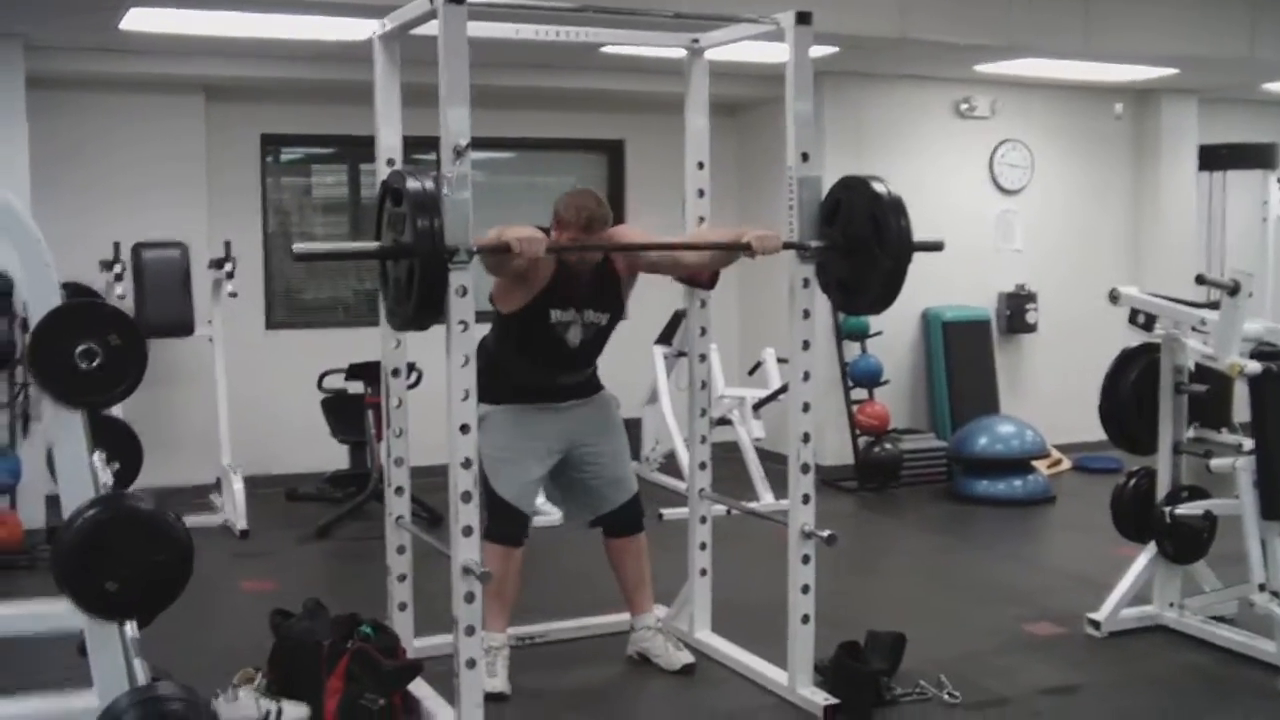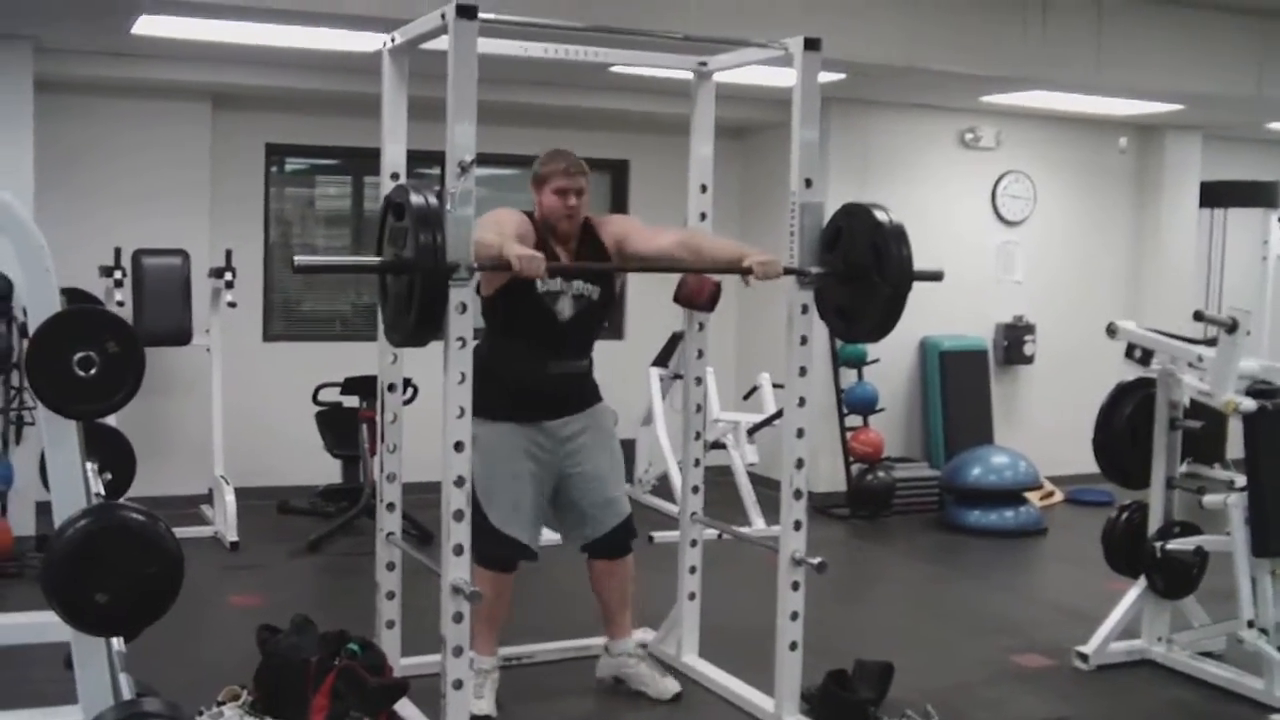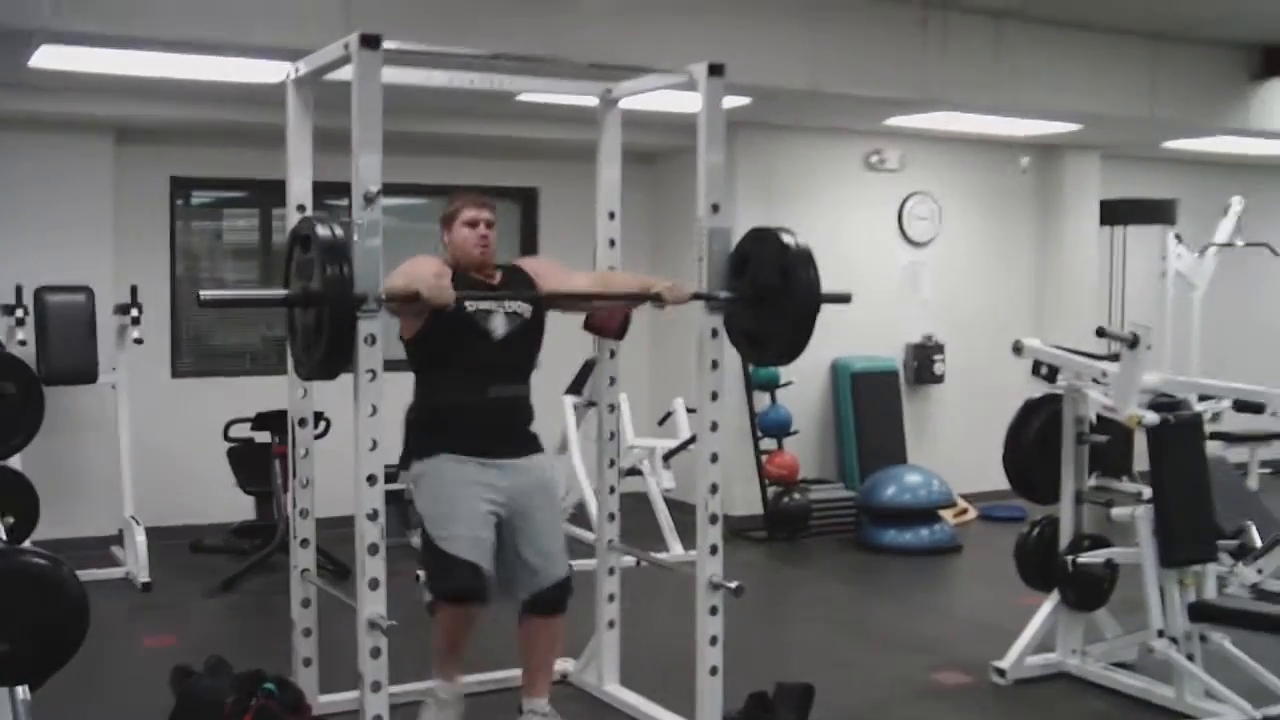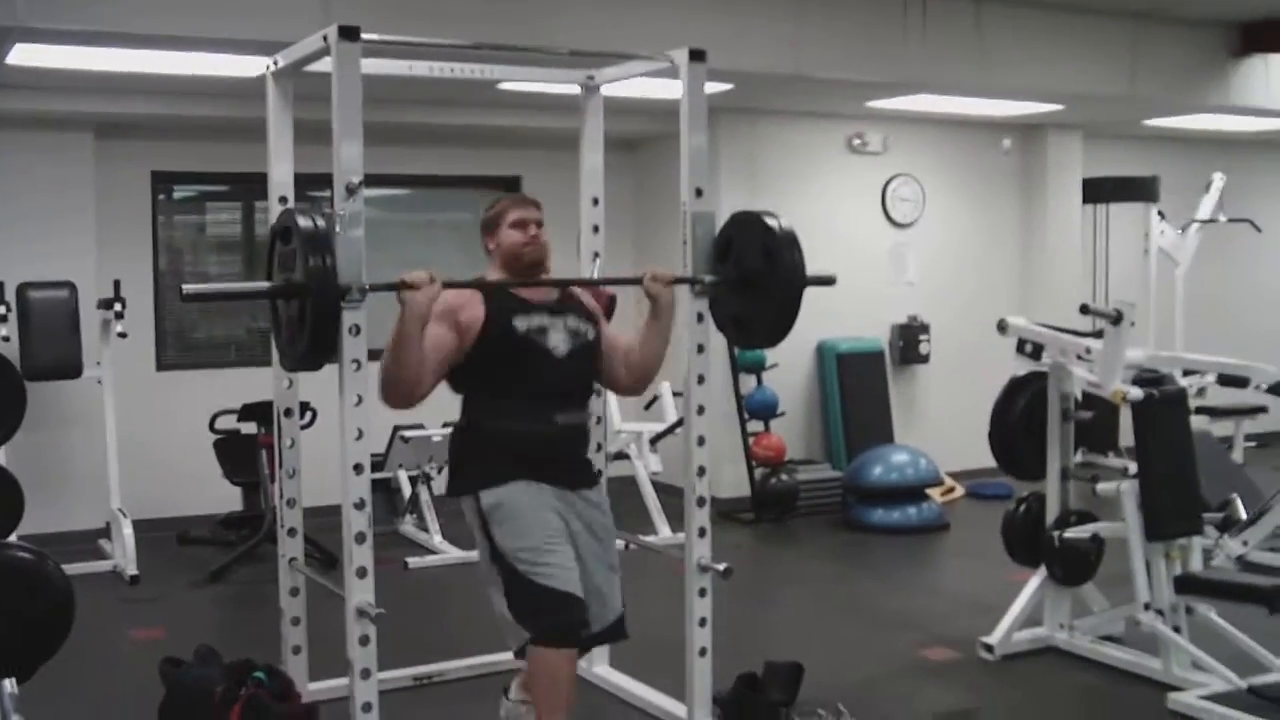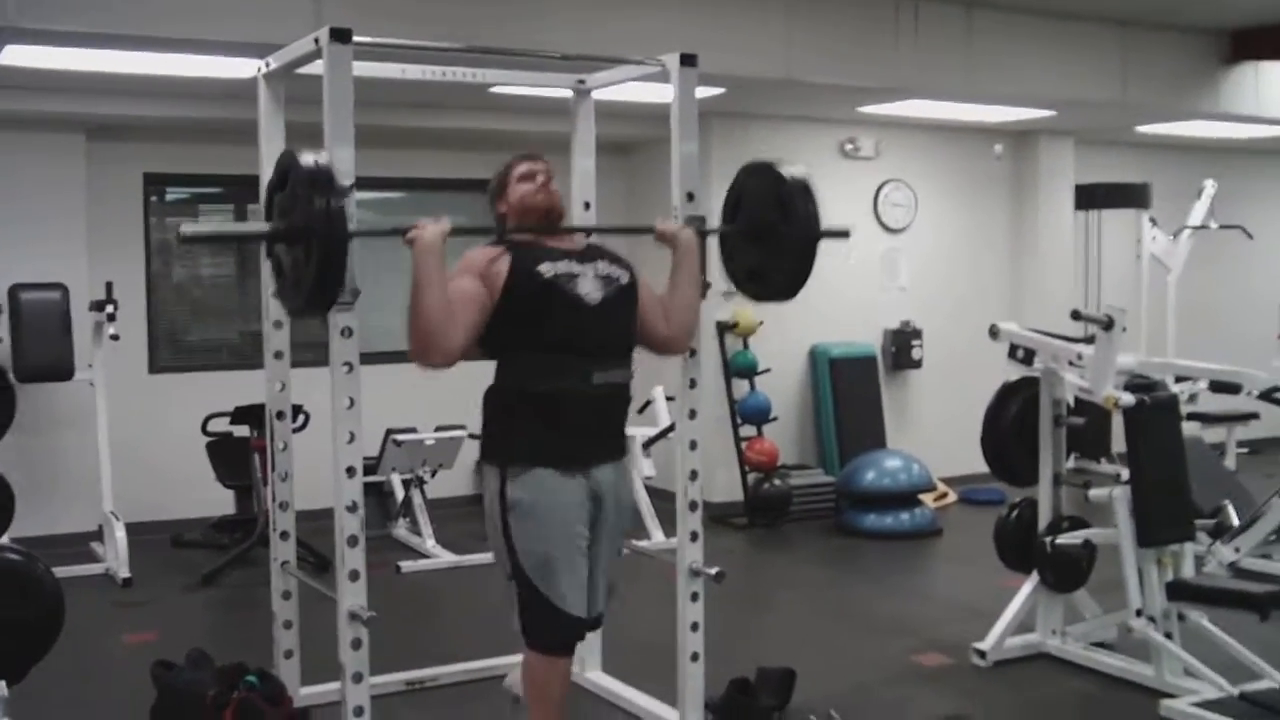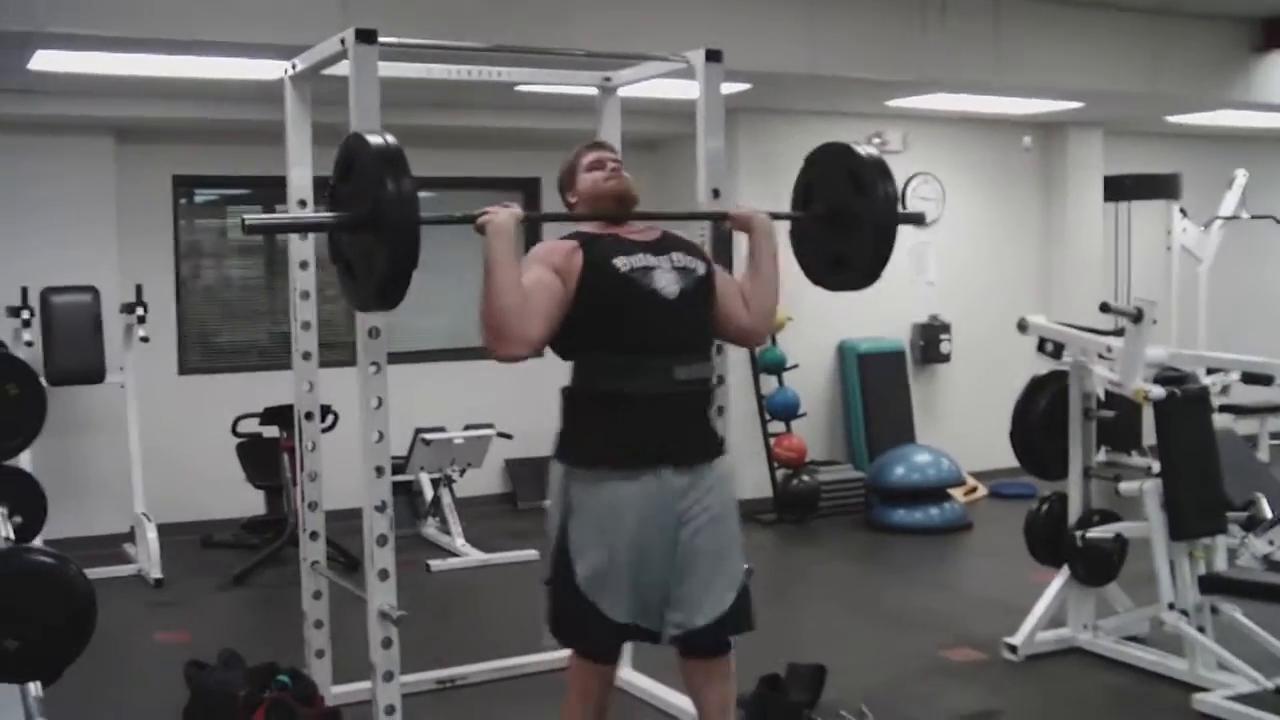
dt=0.4s
person 1, frame 1
left shoulder: (623, 249)
right shoulder: (531, 256)
left elbow: (688, 251)
right elbow: (491, 247)
left wrist: (743, 238)
right wrist: (511, 242)
left hip: (584, 399)
right hip: (514, 406)
left knee: (624, 511)
right knee: (506, 519)
left ankle: (646, 629)
right ankle: (492, 648)
person 1, frame 2
left shoulder: (610, 235)
right shoulder: (513, 227)
left elbow: (677, 243)
right elbow: (482, 241)
left wrist: (745, 254)
right wrist: (509, 253)
left hip: (580, 412)
right hip: (506, 417)
left knee: (612, 530)
right knee: (498, 542)
left ankle: (621, 652)
right ankle: (482, 668)
person 1, frame 3
left shoulder: (530, 275)
right shoulder: (431, 272)
left elbow: (595, 286)
right elbow: (392, 291)
left wrist: (653, 286)
right wrist: (417, 290)
left hip: (521, 454)
right hip: (448, 456)
left knee: (549, 584)
right knee: (462, 578)
person 1, frame 4
left shoulder: (576, 303)
right shoulder: (464, 306)
left elbow: (632, 377)
right elbow: (401, 393)
left wrist: (661, 306)
right wrist: (414, 312)
left hip: (575, 479)
right hip: (502, 481)
left knee: (600, 617)
right knee: (558, 613)
person 1, frame 5
left shoulder: (610, 260)
right shoulder: (492, 263)
left elbow: (673, 334)
right elbow: (435, 348)
left wrist: (686, 250)
right wrist: (429, 254)
left hip: (606, 454)
right hip: (531, 459)
left knee: (581, 604)
right knee: (556, 614)
person 1, frame 6
left shoulder: (685, 250)
right shoulder: (564, 256)
left elbow: (753, 326)
right elbow: (511, 340)
left wrist: (760, 234)
right wrist: (501, 238)
left hip: (699, 461)
right hip: (606, 467)
left knee: (711, 622)
right knee: (598, 628)
